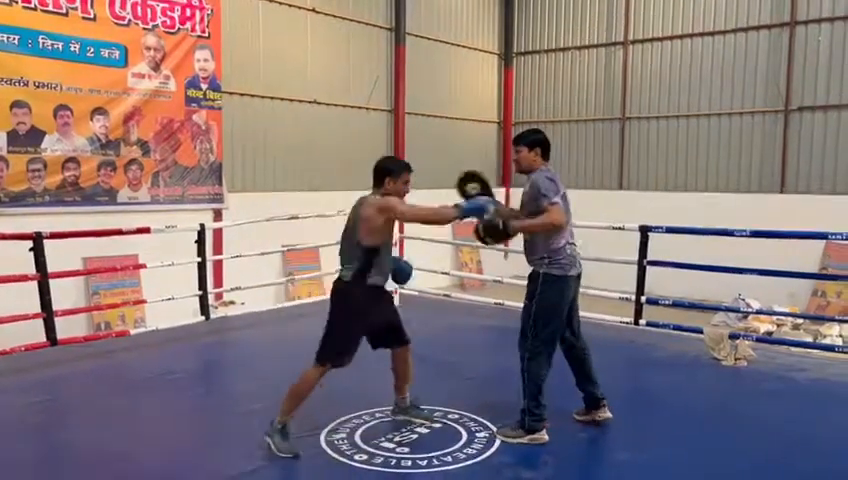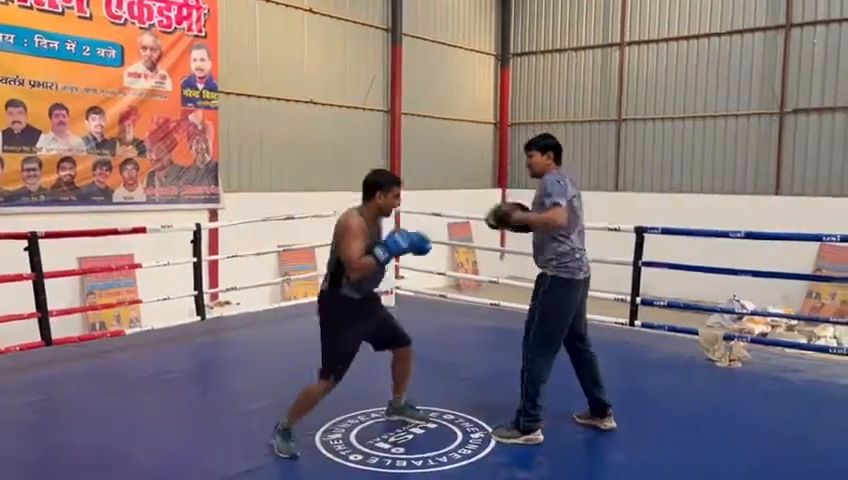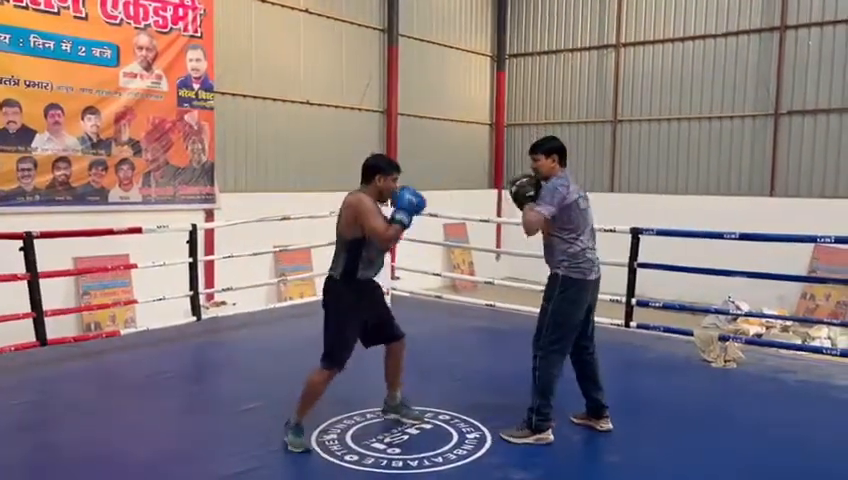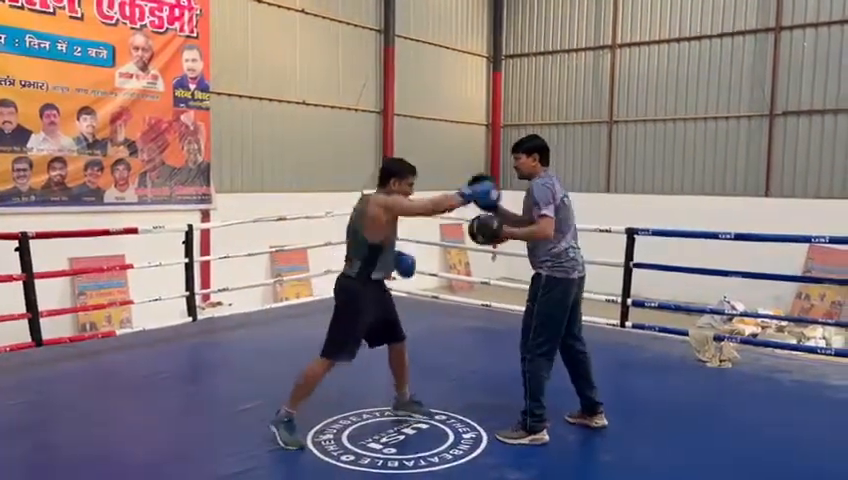
dt=0.4s
person 1, frame 1
left shoulder: (539, 180)
right shoulder: (542, 180)
left elbow: (557, 218)
right elbow: (526, 217)
left wrist: (515, 225)
right wrist: (498, 209)
left hip: (551, 274)
right hip: (568, 270)
left knee: (533, 347)
right knee: (570, 337)
left ankle: (533, 425)
right ankle: (596, 403)
person 1, frame 2
left shoulder: (552, 182)
right shoulder: (563, 183)
left elbow: (558, 219)
left wrist: (519, 216)
right wrist: (527, 219)
left hip: (560, 276)
right hip: (576, 273)
left knee: (537, 348)
right knee: (578, 343)
left ankle: (527, 425)
right ankle: (601, 412)
person 1, frame 3
left shoulder: (555, 187)
right shoulder: (572, 187)
left elbow: (531, 227)
left wrist: (524, 200)
right wrist: (533, 200)
left hip: (569, 276)
right hip: (589, 274)
left knee: (548, 348)
right knee: (582, 345)
left ankle: (539, 425)
right ankle: (598, 413)
person 1, frame 4
left shoulder: (540, 186)
right shoulder: (552, 185)
left elbow: (544, 231)
right elbow: (527, 221)
left wrist: (505, 232)
right wrist: (498, 213)
left hip: (554, 276)
right hip: (573, 272)
left knee: (535, 349)
right knee: (572, 342)
left ankle: (534, 426)
right ankle: (592, 410)
person 2, frame 1
left shoulder: (367, 204)
right shoulder: (382, 205)
right elbow: (429, 216)
left wrist: (390, 262)
right wrist: (472, 207)
left hip: (372, 291)
right hip: (352, 295)
left knee: (401, 345)
right knee: (325, 364)
left ankle: (402, 405)
right ankle: (278, 426)
person 2, frame 2
left shoulder: (372, 221)
right shoulder: (353, 222)
right elbow: (355, 269)
left wrist: (406, 243)
right wrist: (388, 249)
left hip: (364, 301)
right hip: (339, 305)
left knee: (403, 346)
right knee: (330, 379)
left ankle: (398, 405)
right ankle: (283, 429)
person 2, frame 3
left shoulder: (368, 202)
right shoulder: (359, 202)
left elbow: (380, 237)
right elbow: (385, 239)
left wrist: (402, 213)
right wrist: (405, 211)
left hip: (364, 287)
right hip: (344, 291)
left knee: (395, 341)
right knee: (331, 366)
left ankle: (393, 405)
right ankle: (294, 425)
person 2, frame 4
left shoulder: (370, 203)
right shoulder: (384, 204)
right elbow: (433, 207)
left wrist: (395, 257)
right wrist: (470, 192)
left hip: (372, 285)
right hip: (357, 289)
left knee: (397, 342)
right knee: (331, 357)
left ankle: (403, 400)
right ankle: (285, 417)
